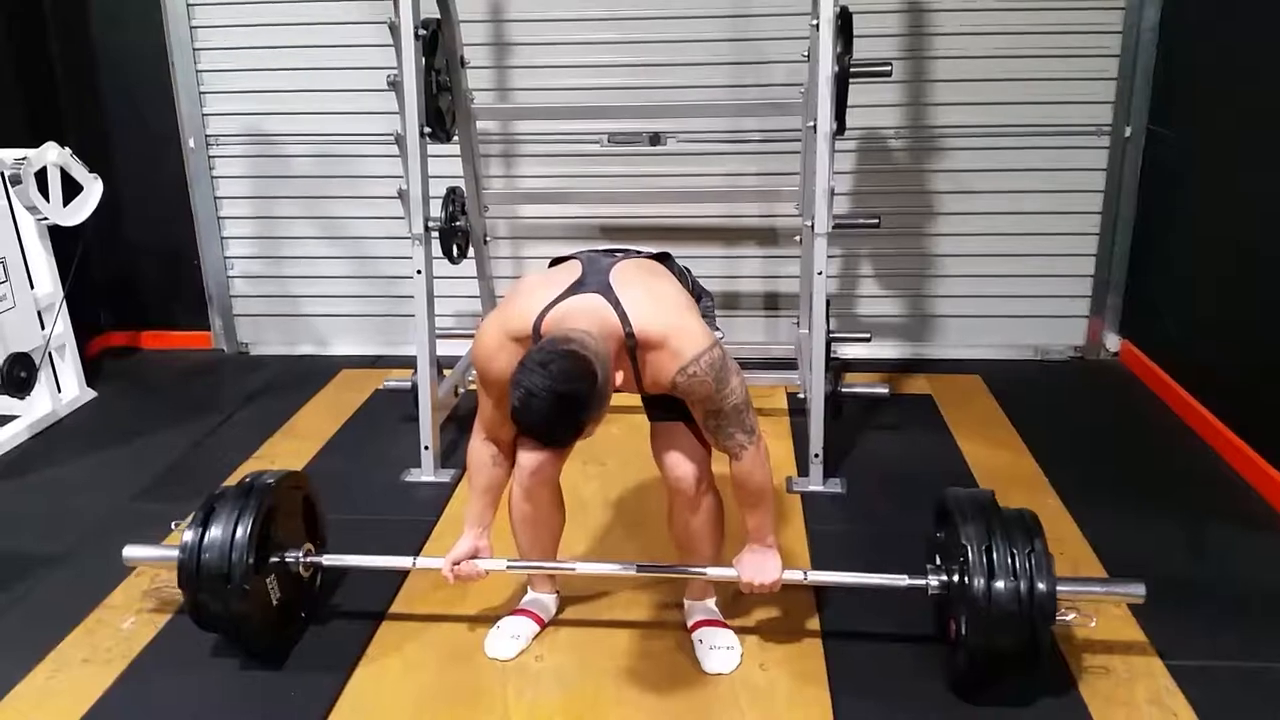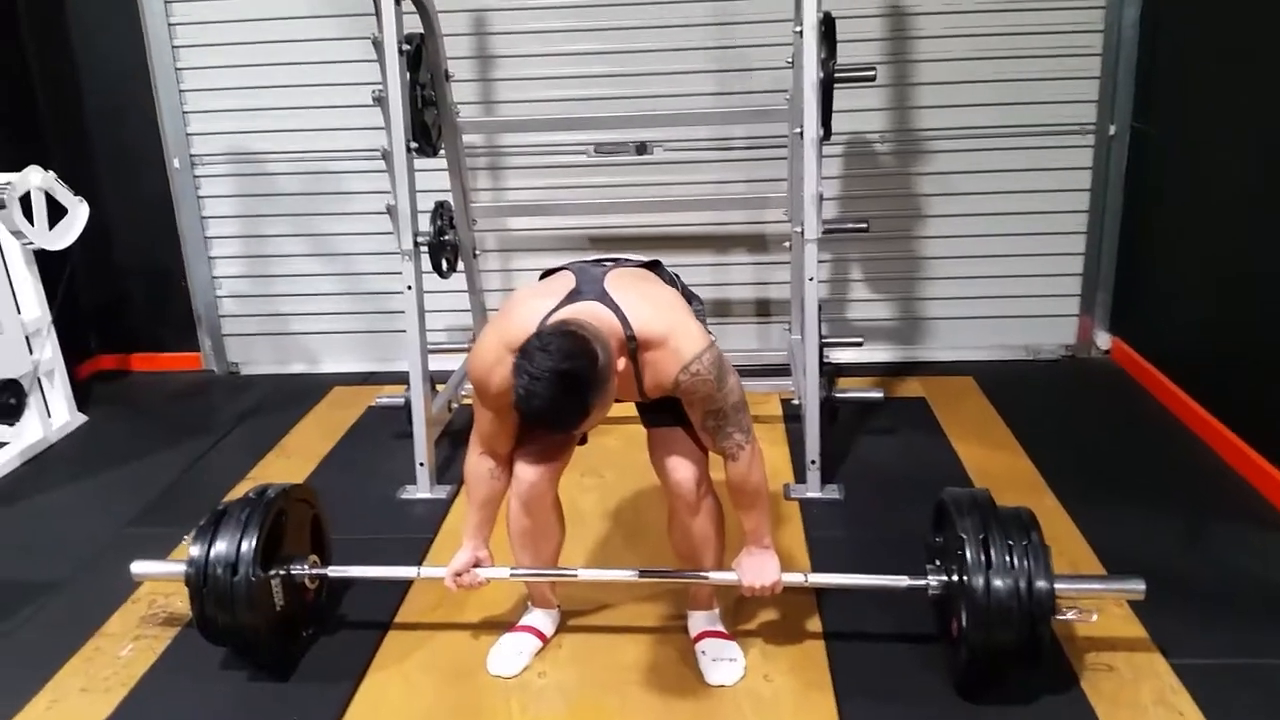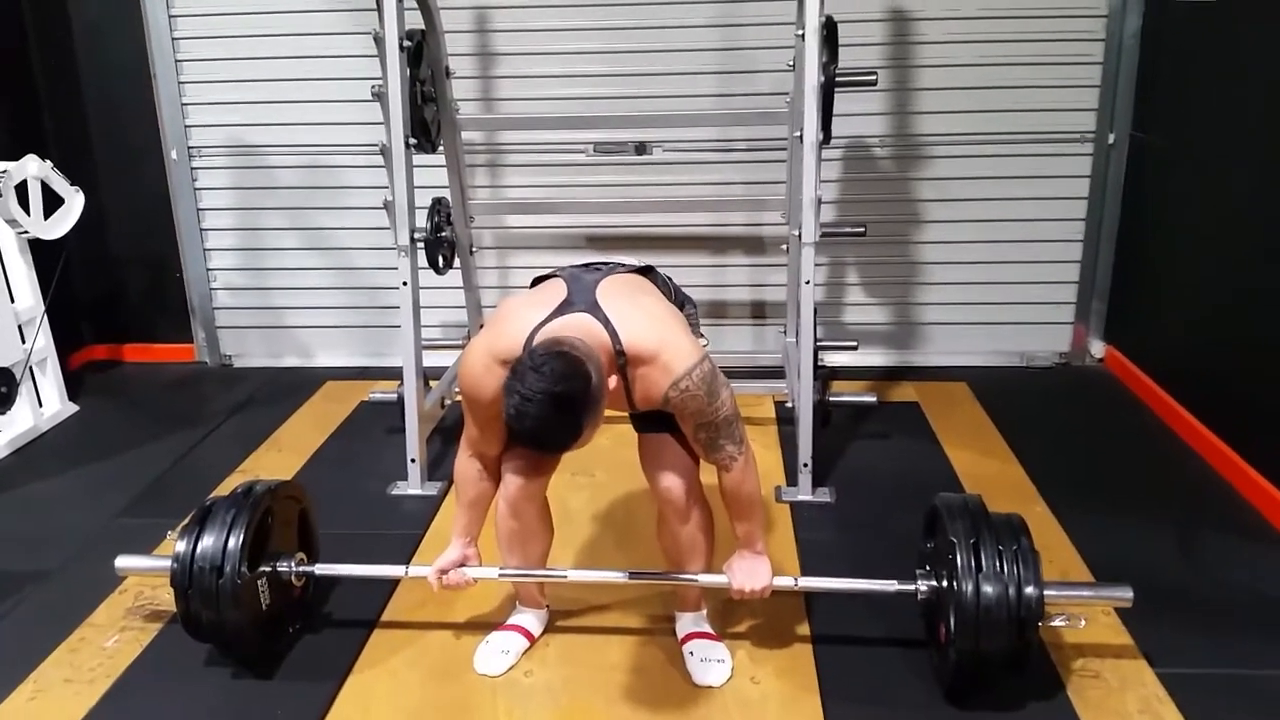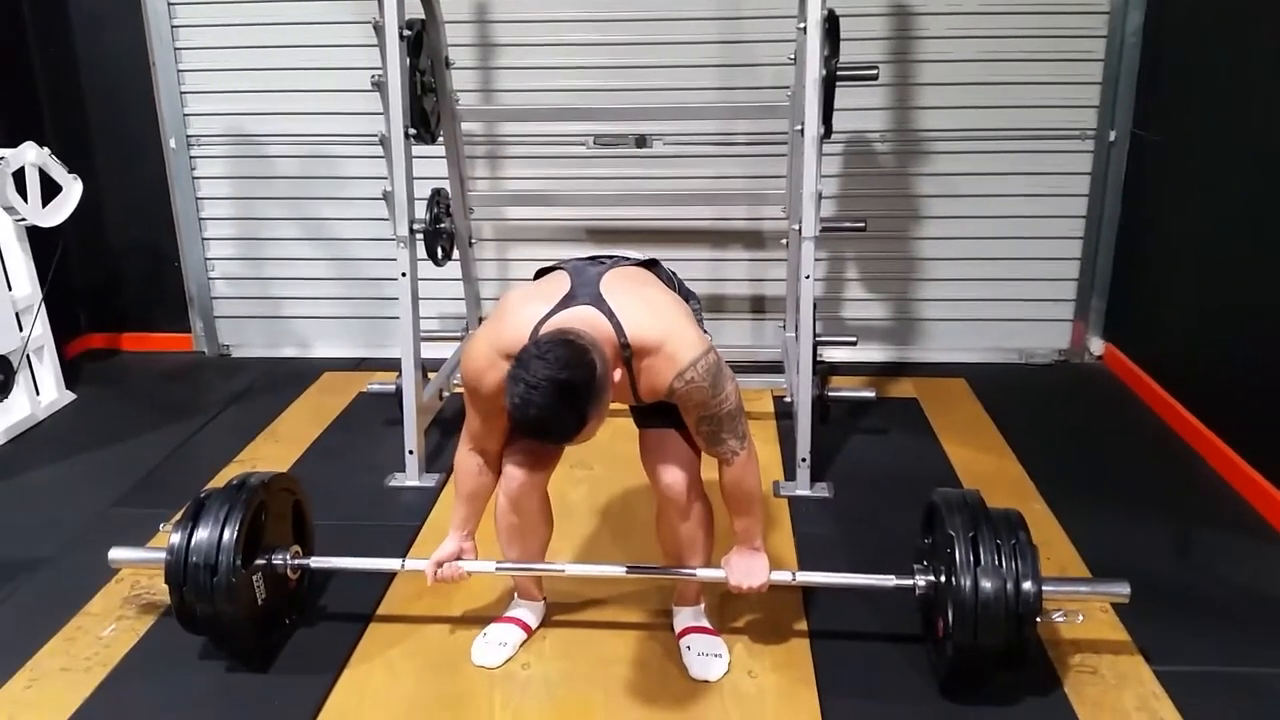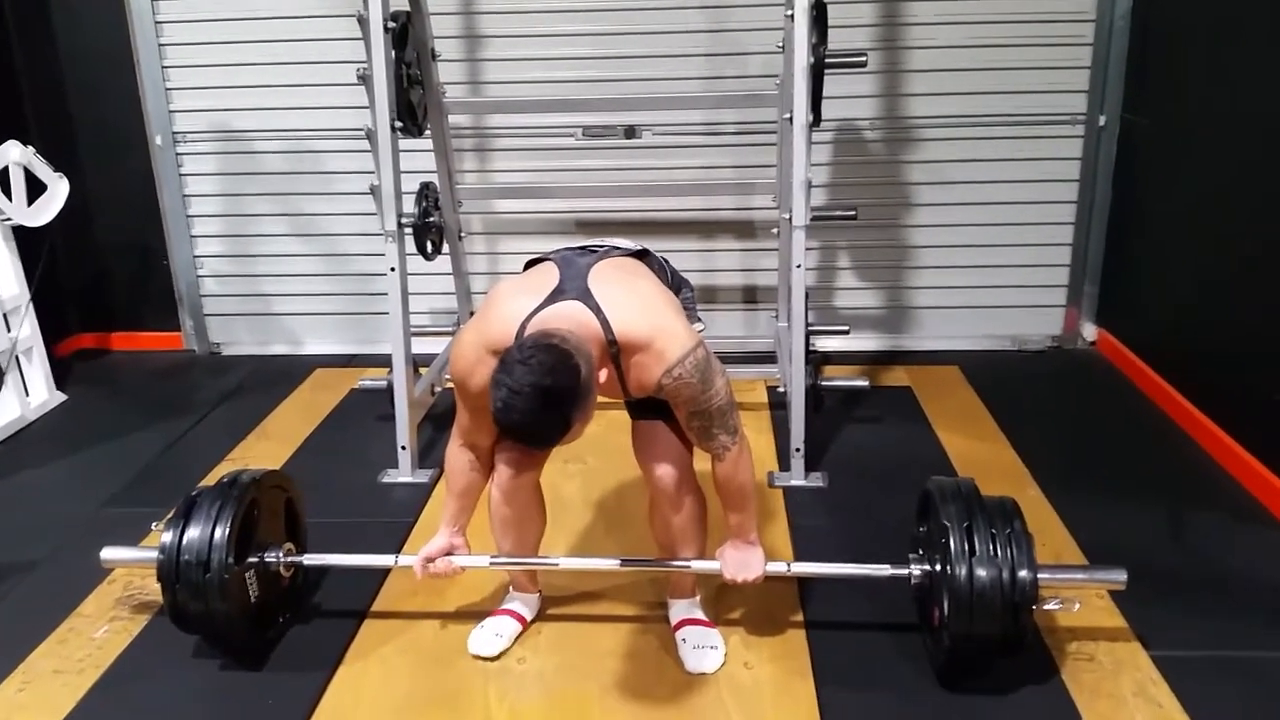
dt=1s
person 1, frame 1
left shoulder: (682, 350)
right shoulder: (501, 342)
left elbow: (744, 444)
right elbow: (492, 439)
left wrist: (761, 544)
right wrist: (475, 531)
left hip: (671, 324)
right hip: (565, 318)
left knee: (688, 474)
right knee: (532, 464)
left ankle: (701, 600)
right ankle: (540, 593)
person 1, frame 2
left shoulder: (681, 353)
right shoulder: (497, 354)
left elbow: (739, 446)
right elbow: (489, 452)
left wrist: (758, 545)
right wrist: (474, 542)
left hip: (657, 341)
left knee: (688, 480)
right knee: (530, 478)
left ankle: (704, 611)
right ankle: (541, 609)
person 1, frame 3
left shoulder: (673, 365)
right shoulder: (488, 364)
left elbow: (732, 455)
right elbow: (479, 454)
left wrist: (751, 550)
right wrist: (463, 541)
left hip: (650, 344)
left knee: (677, 486)
right knee: (516, 480)
left ankle: (691, 614)
right ankle: (529, 609)
person 1, frame 4
left shoulder: (677, 357)
right shoulder: (491, 357)
left elbow: (734, 449)
right elbow: (479, 449)
left wrist: (749, 546)
right wrist: (460, 534)
left hip: (656, 339)
left knee: (678, 482)
right knee: (519, 475)
left ankle: (689, 608)
right ankle: (526, 602)
person 1, frame 5
left shoulder: (667, 352)
right shoulder: (479, 353)
left elbow: (727, 444)
right elbow: (470, 445)
left wrist: (743, 540)
right wrist: (451, 529)
left hip: (646, 332)
left knee: (670, 474)
right knee: (511, 467)
left ankle: (685, 600)
right ankle: (522, 593)
